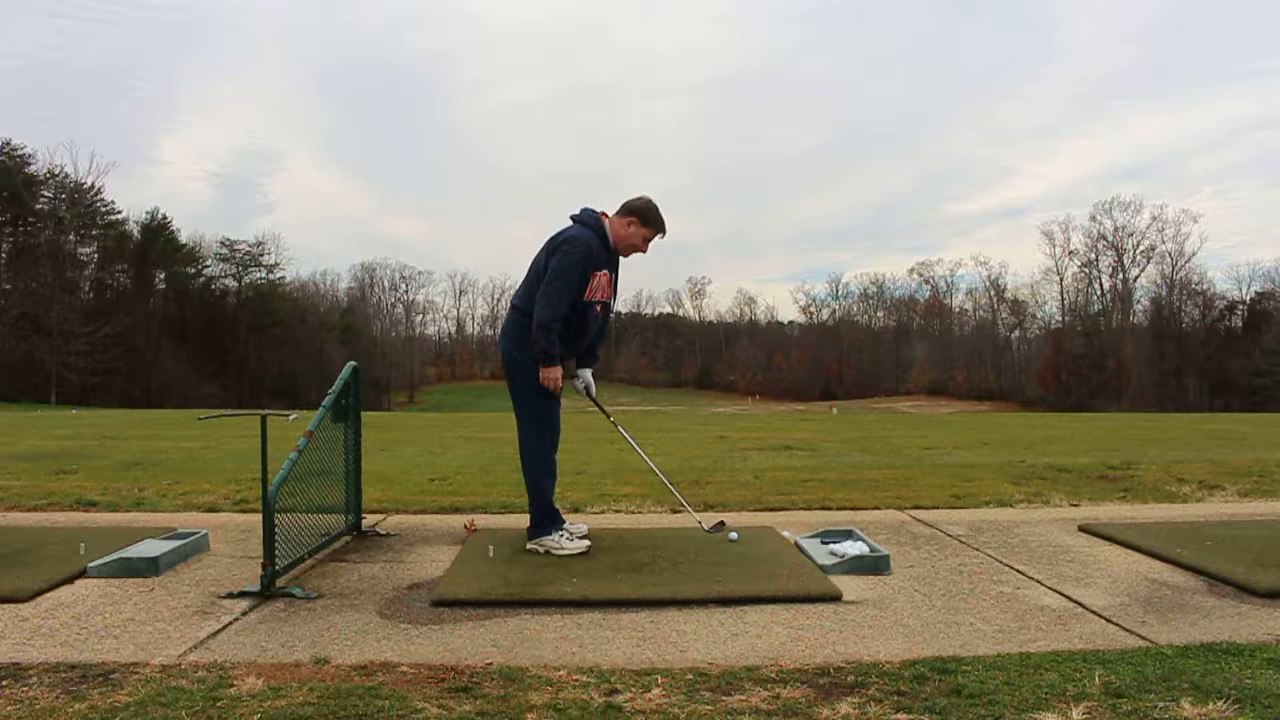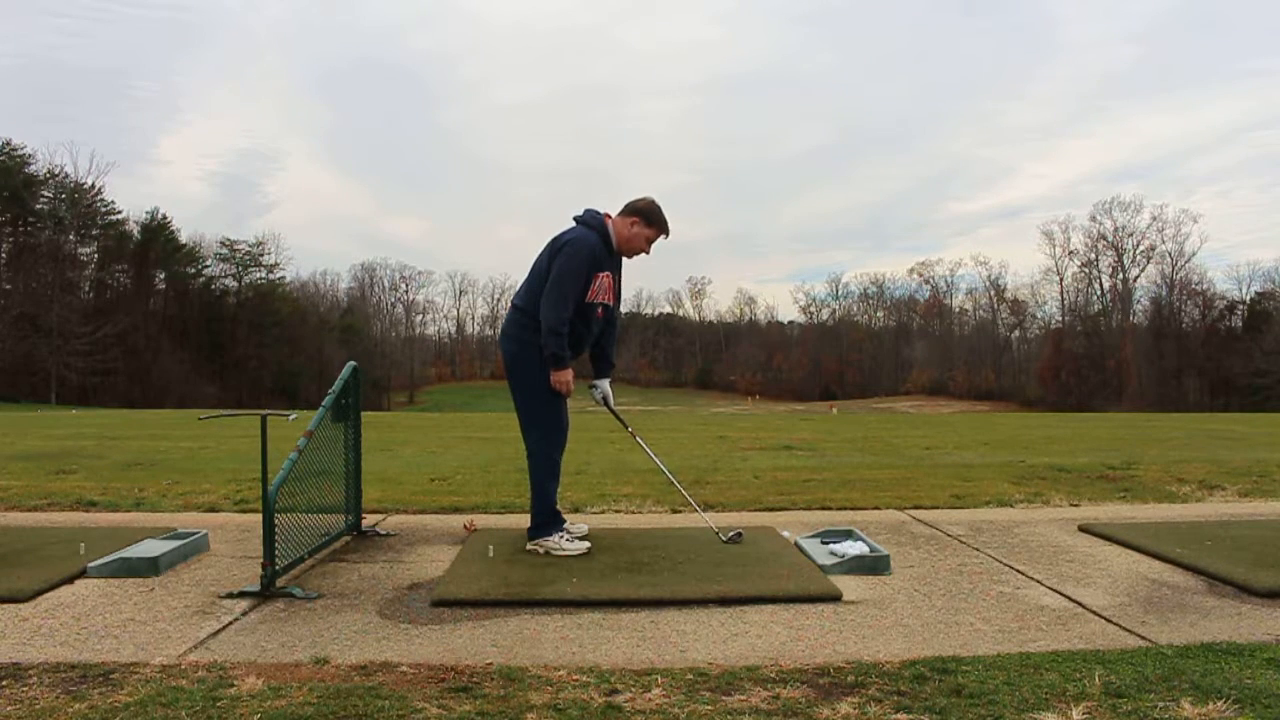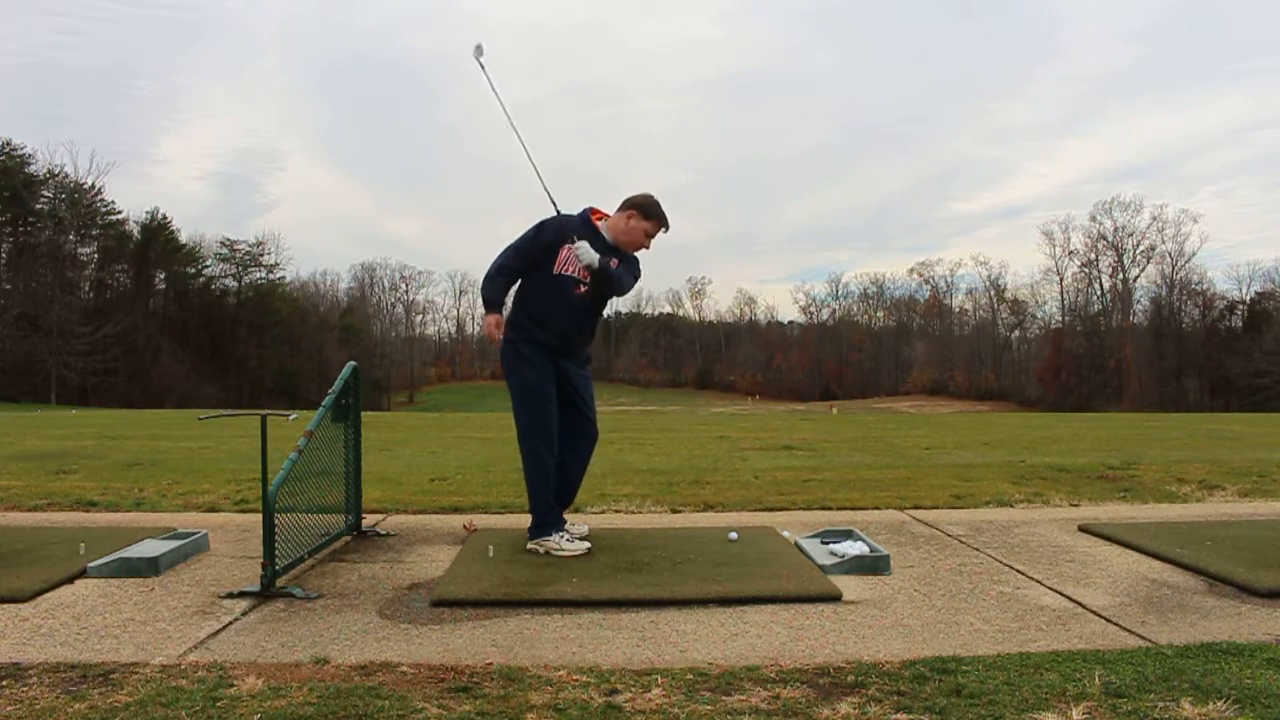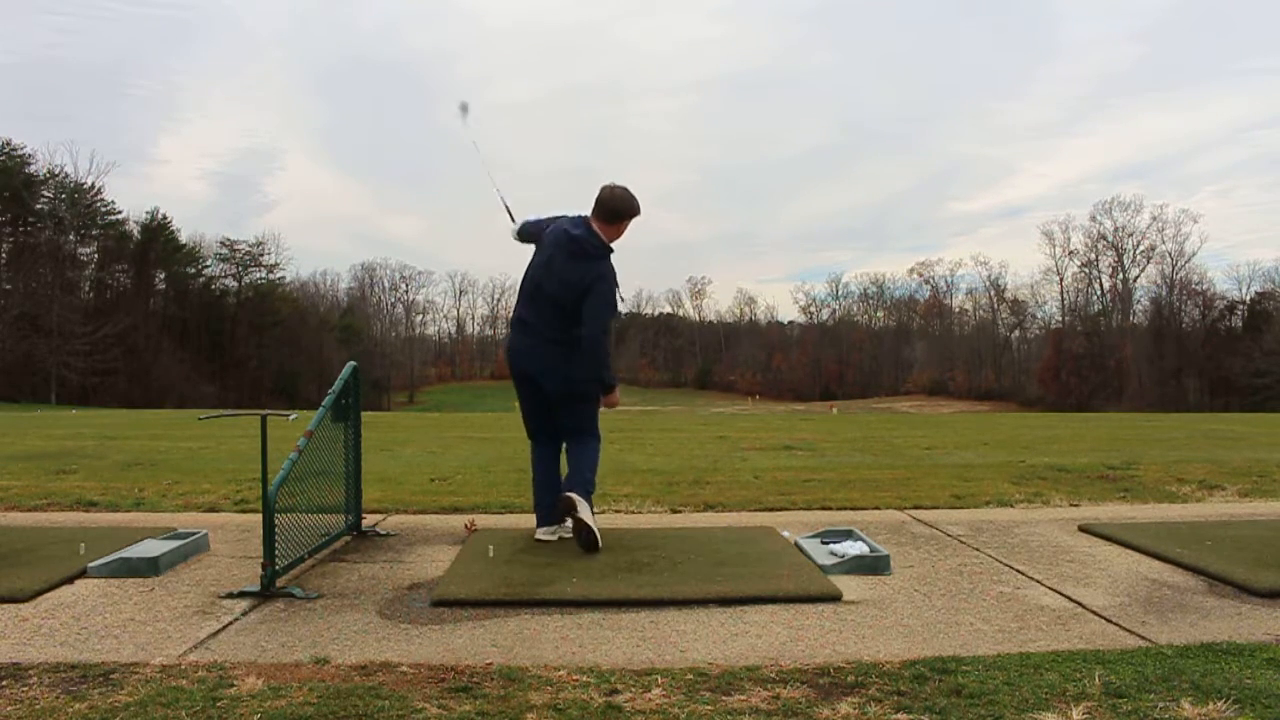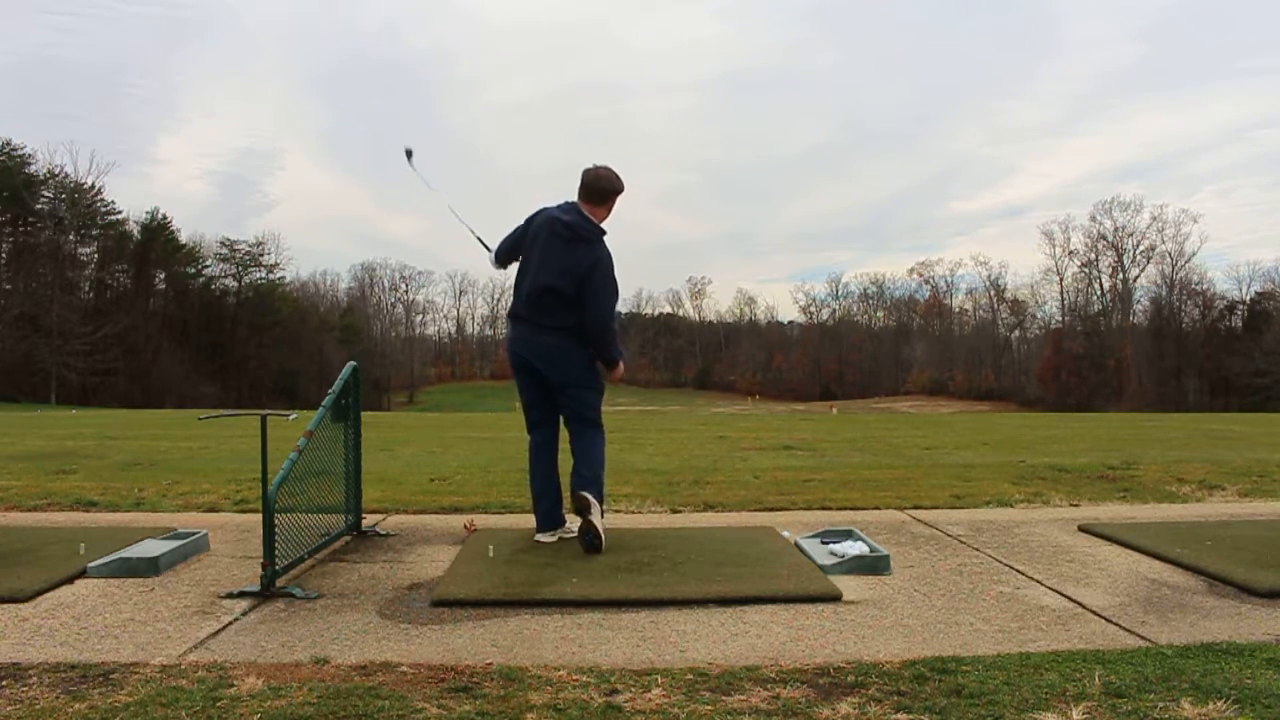
dt=1s
person 1, frame 1
left shoulder: (607, 254)
right shoulder: (579, 243)
left elbow: (598, 315)
right elbow: (548, 302)
left wrist: (585, 365)
right wrist: (549, 360)
left hip: (546, 352)
right hip: (528, 346)
left knee: (546, 435)
right knee: (539, 436)
left ankle: (549, 520)
right ankle: (542, 530)
person 1, frame 2
left shoulder: (611, 258)
right shoulder: (582, 245)
left elbow: (607, 319)
right elbow: (555, 306)
left wrist: (602, 374)
right wrist: (560, 363)
left hip: (548, 351)
right hip: (529, 345)
left knee: (555, 434)
right knee: (545, 436)
left ankle: (549, 519)
right ankle: (543, 531)
person 1, frame 3
left shoulder: (627, 263)
right shoulder: (559, 229)
left elbow: (614, 286)
right elbow: (508, 263)
left wrist: (596, 262)
right wrist: (493, 307)
left hip: (572, 356)
right hip: (527, 347)
left knee: (583, 434)
right knee: (540, 437)
left ankle: (553, 516)
right ankle: (543, 530)
person 1, frame 4
left shoulder: (558, 230)
right shoulder: (599, 271)
left elbow: (531, 229)
right elbow: (594, 335)
left wrist: (524, 230)
right wrist: (607, 385)
left hip: (521, 348)
right hip: (562, 359)
left knee: (543, 436)
right knee: (583, 436)
left ankle: (548, 519)
right ankle: (576, 495)
person 1, frame 5
left shoulder: (541, 221)
right shoulder: (595, 253)
left elbow: (509, 247)
right elbow: (599, 319)
left wrist: (499, 258)
right wrist: (613, 360)
left hip: (523, 341)
right hip: (567, 350)
left knee: (541, 432)
right knee: (587, 428)
left ankle: (548, 521)
right ankle: (588, 494)
